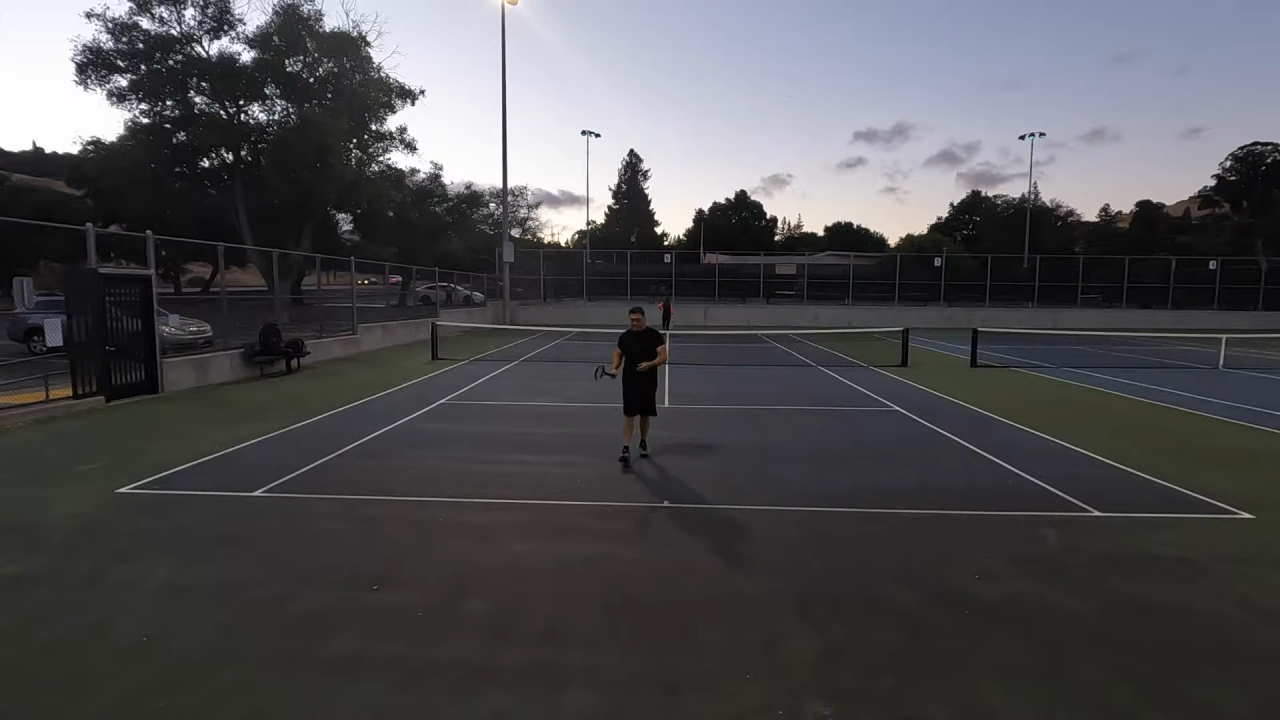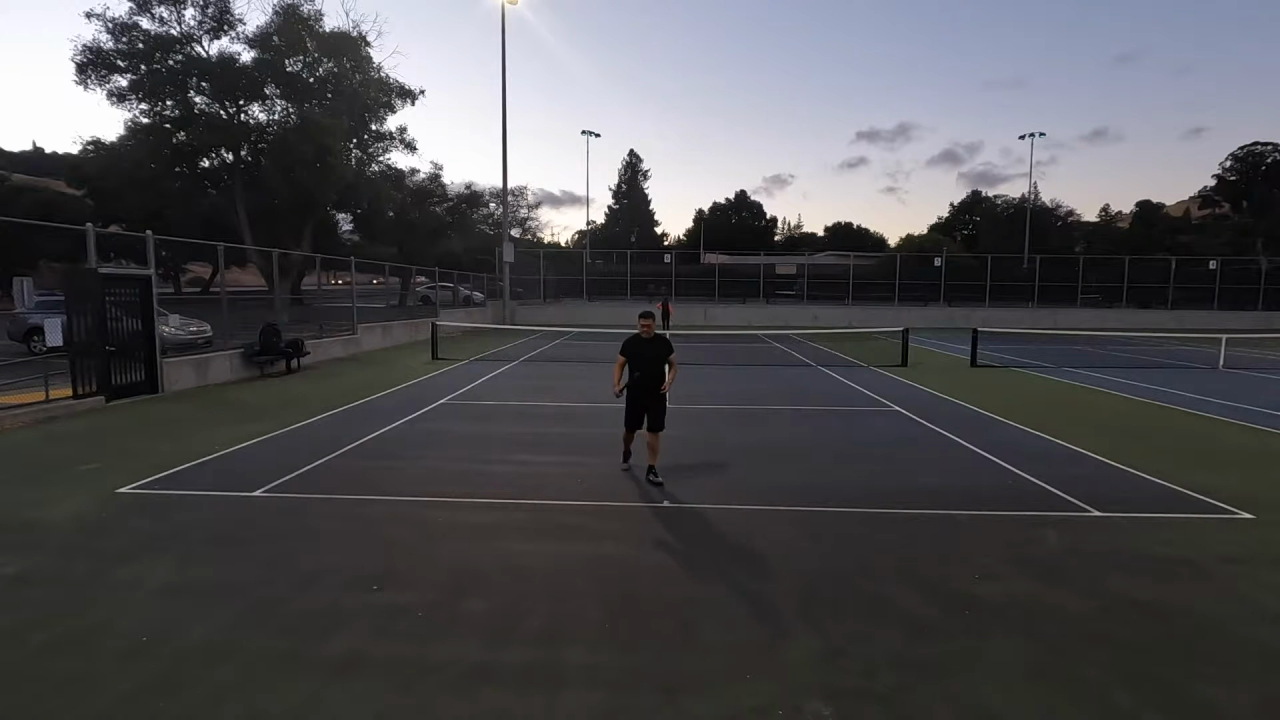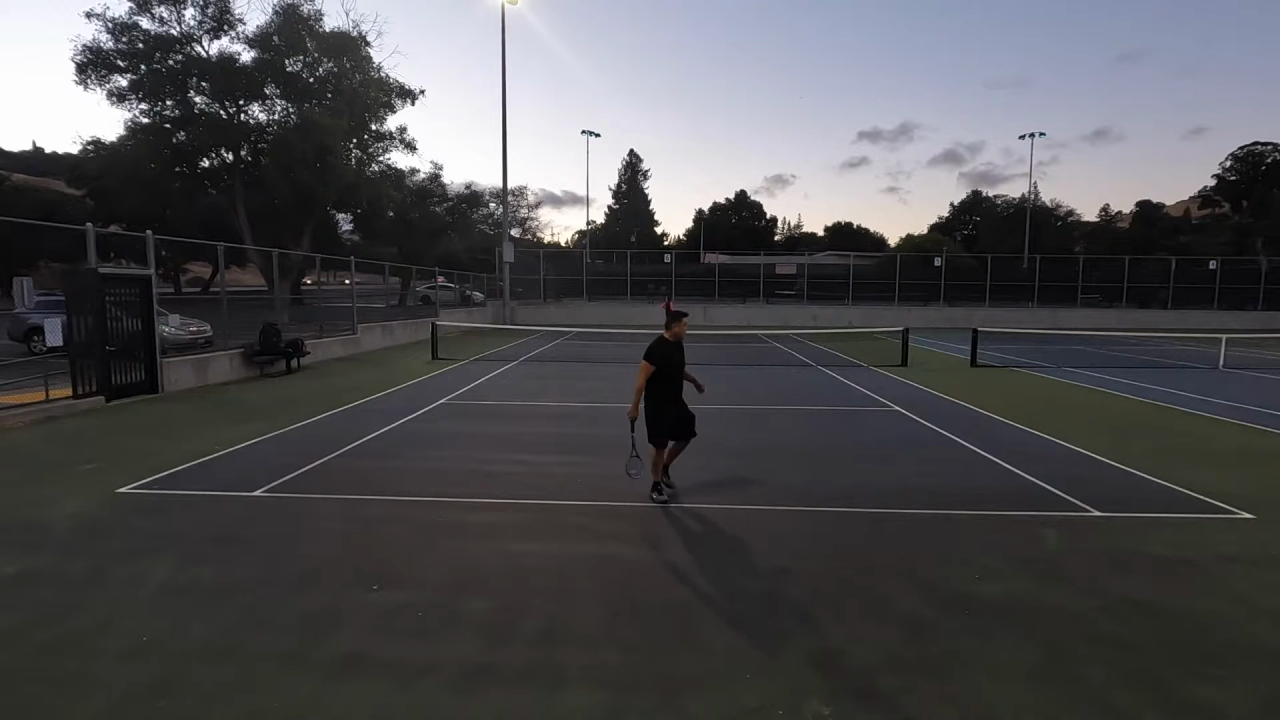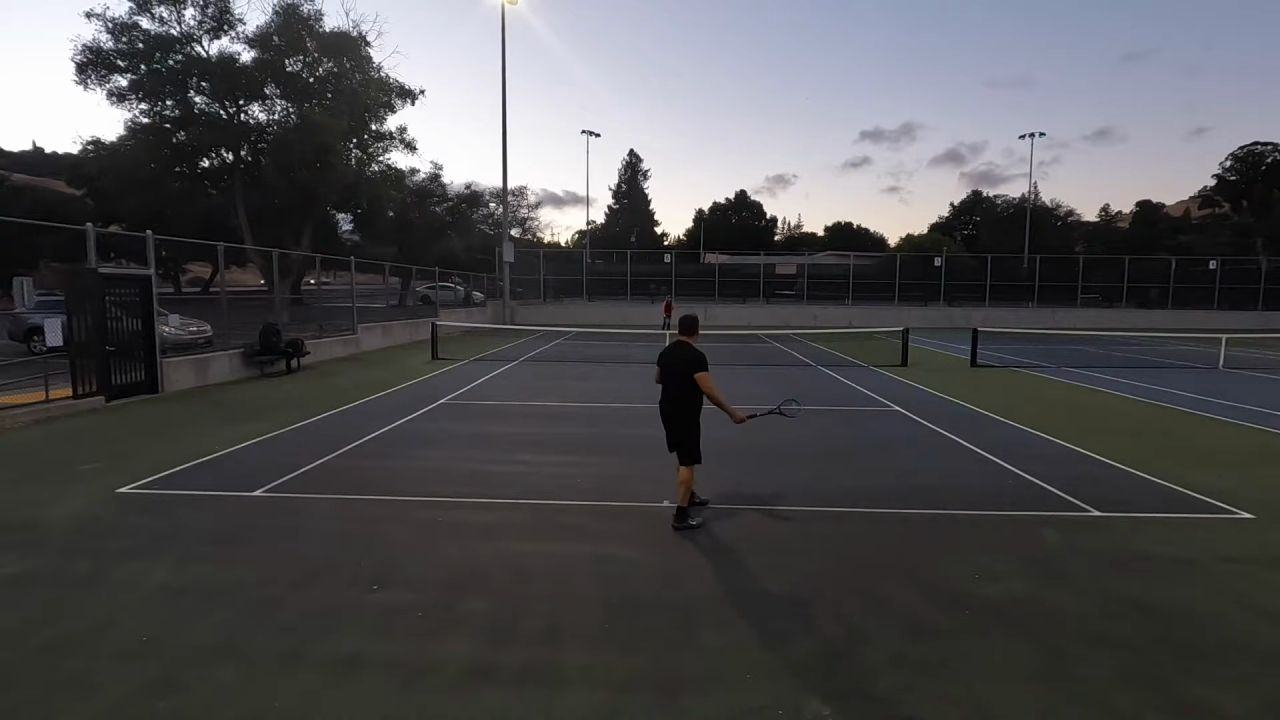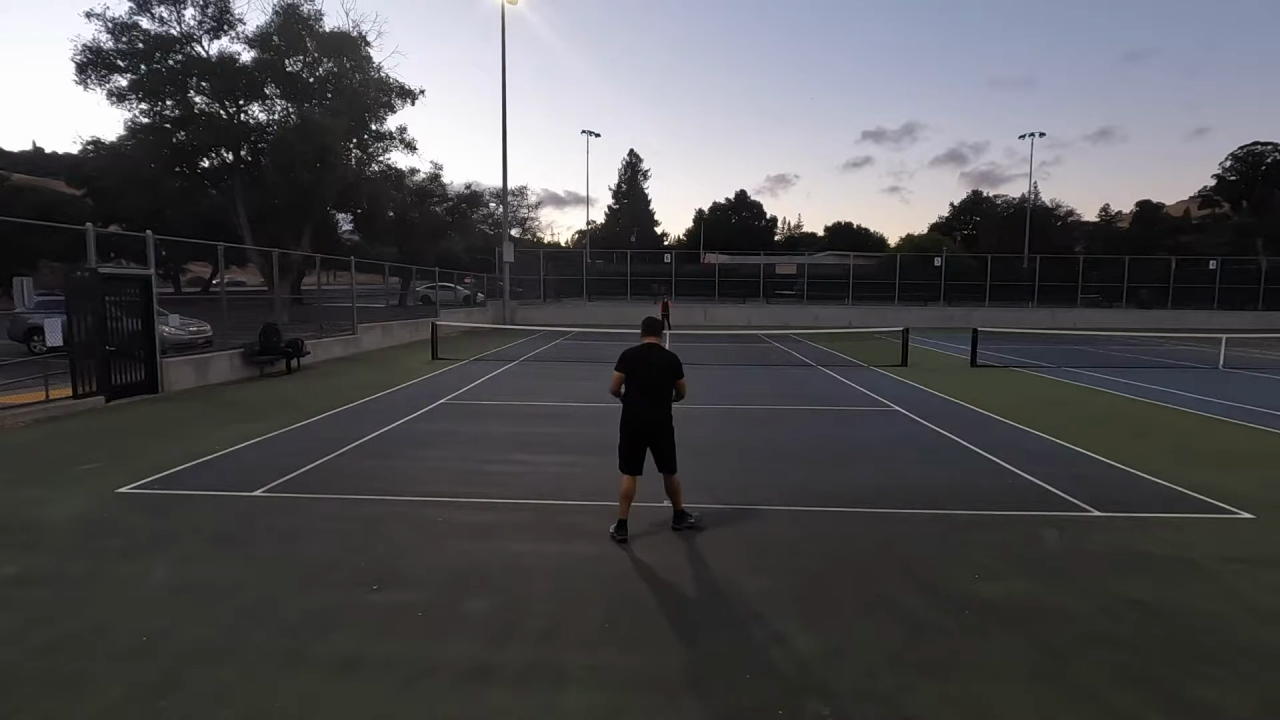
dt=0.7s
person 1, frame 1
left shoulder: (655, 335)
right shoulder: (625, 336)
left elbow: (663, 356)
right elbow: (618, 355)
left wrist: (650, 364)
right wrist: (615, 368)
left hip: (648, 382)
right hip: (629, 381)
left knee: (646, 414)
right knee: (629, 415)
left ankle: (643, 443)
right ankle: (626, 449)
person 1, frame 2
left shoulder: (664, 342)
right shoulder: (630, 343)
left elbow: (673, 365)
right elbow: (619, 365)
left wrist: (669, 382)
right wrist: (617, 384)
left hip: (657, 395)
right hip: (635, 394)
left knee: (654, 431)
right knee: (630, 429)
left ankle: (651, 470)
right ankle: (626, 452)
person 1, frame 3
left shoulder: (678, 345)
right shoulder: (656, 348)
right elbow: (642, 380)
left wrist: (694, 380)
right wrist: (634, 406)
left hip: (676, 401)
right hip: (658, 405)
left knee: (686, 435)
right knee: (659, 445)
left ankle: (664, 468)
right ankle: (655, 486)
person 1, frame 4
left shoulder: (667, 351)
right shoulder: (695, 355)
left elbow: (658, 379)
right elbow: (709, 390)
right wrist: (731, 412)
left hip: (668, 411)
right hip: (684, 414)
left knee: (682, 457)
right knee: (687, 463)
left ankle: (689, 494)
right ankle: (680, 515)
person 1, frame 5
left shoulder: (628, 355)
right shoulder: (672, 359)
left elbow: (614, 389)
right elbow: (681, 394)
left hip: (632, 422)
right hip: (661, 423)
left knee: (629, 475)
right knee: (670, 472)
left ankle: (621, 527)
right ankle: (680, 517)
